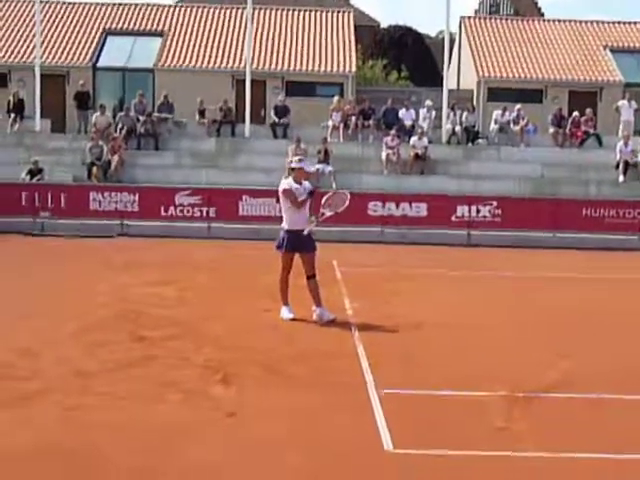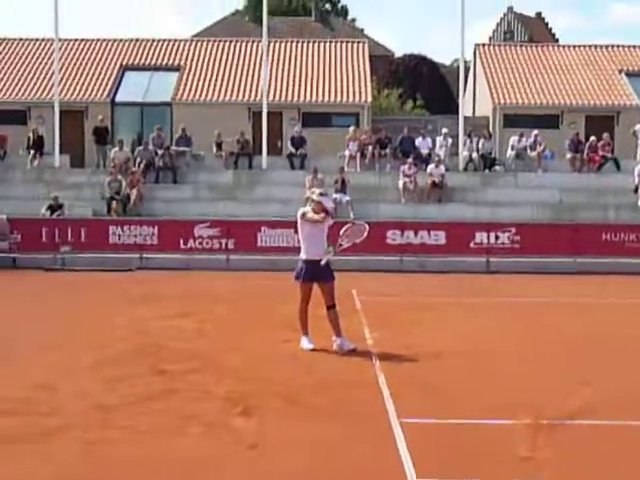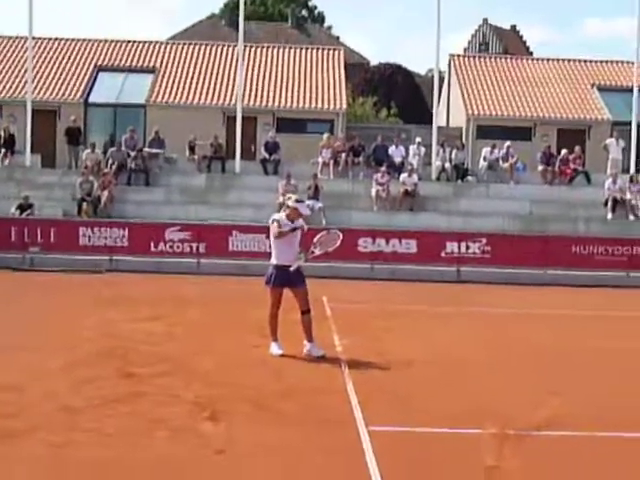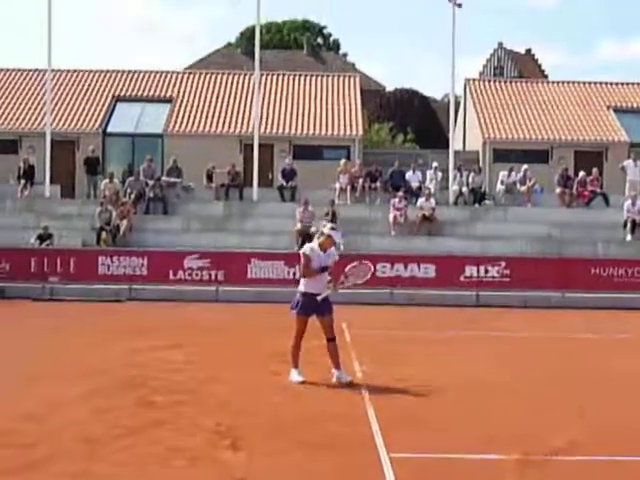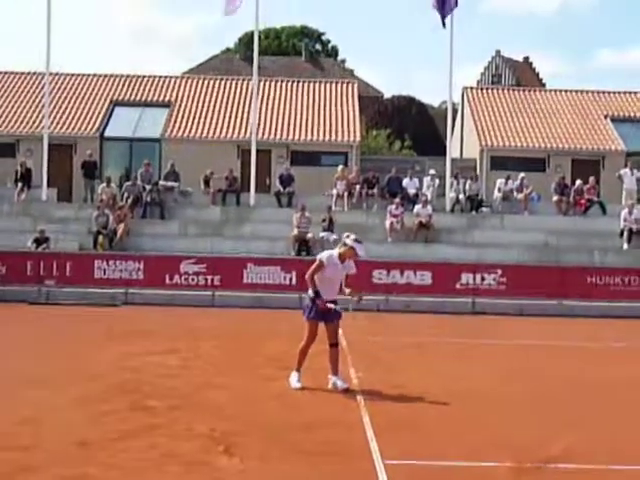
dt=0.4s
person 1, frame 1
left shoulder: (306, 185)
right shoulder: (286, 185)
right elbow: (298, 205)
right wrist: (310, 193)
left hip: (305, 233)
right hip: (290, 233)
left knee: (311, 273)
right knee: (286, 272)
left ankle: (318, 309)
right ankle: (285, 307)
person 1, frame 2
left shoulder: (326, 218)
right shoulder: (303, 213)
right elbow: (319, 219)
right wrist: (326, 213)
left hip: (323, 263)
right hip: (307, 263)
left knee: (331, 302)
right knee: (304, 302)
left ankle: (338, 339)
right ankle: (305, 337)
person 1, frame 3
left shoulder: (298, 224)
right shoulder: (277, 219)
right elbow: (276, 235)
right wrist: (294, 227)
left hip: (294, 269)
right hip: (278, 269)
left knee: (305, 306)
right knee: (275, 307)
left ankle: (309, 344)
right ankle: (274, 343)
person 1, frame 4
left shoulder: (331, 253)
right shoulder: (309, 249)
right elbow: (304, 273)
left wrist: (333, 281)
right wrist: (324, 268)
left hip: (322, 297)
right hip: (306, 296)
left knee: (331, 335)
right knee: (299, 335)
left ankle: (337, 371)
right ankle: (295, 370)
person 1, frame 5
left shoulder: (349, 265)
right shoulder: (326, 257)
left elbow: (341, 285)
right elbow: (309, 276)
left wrist: (349, 292)
right wrist: (317, 296)
left hip: (331, 303)
right hip: (316, 301)
left knee: (334, 341)
right knee: (310, 338)
left ankle: (334, 378)
right ankle: (296, 373)
